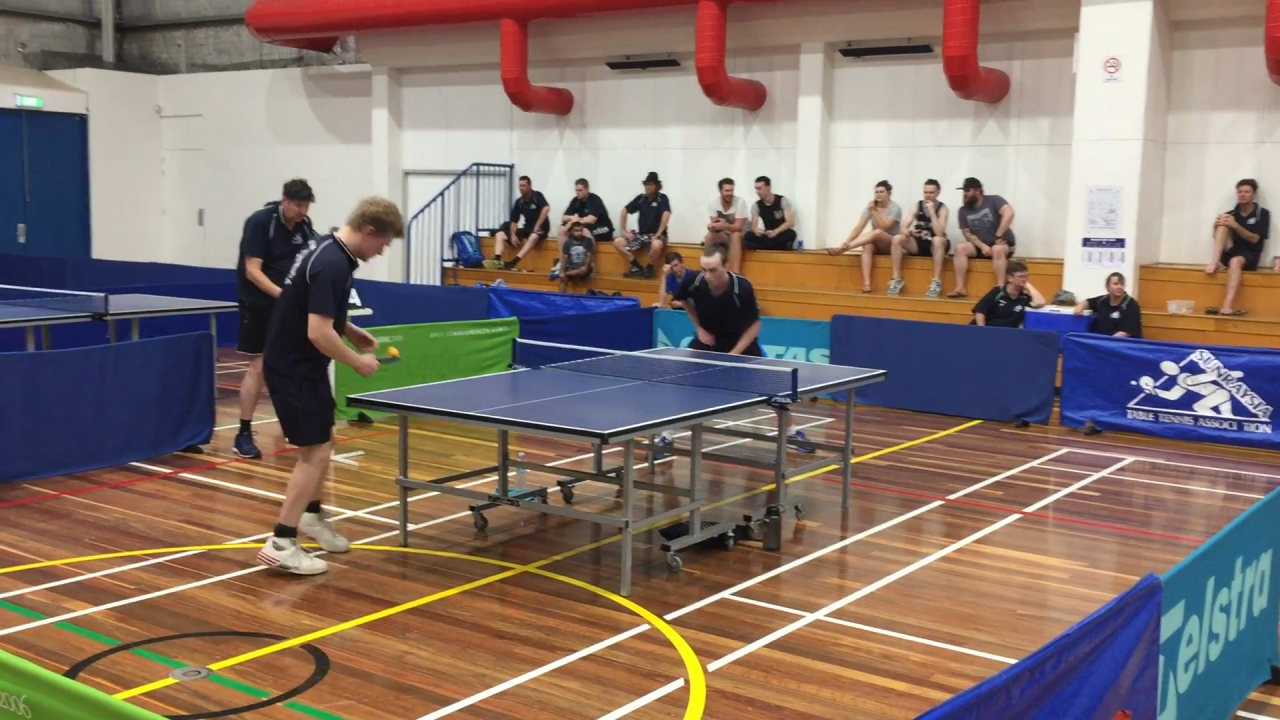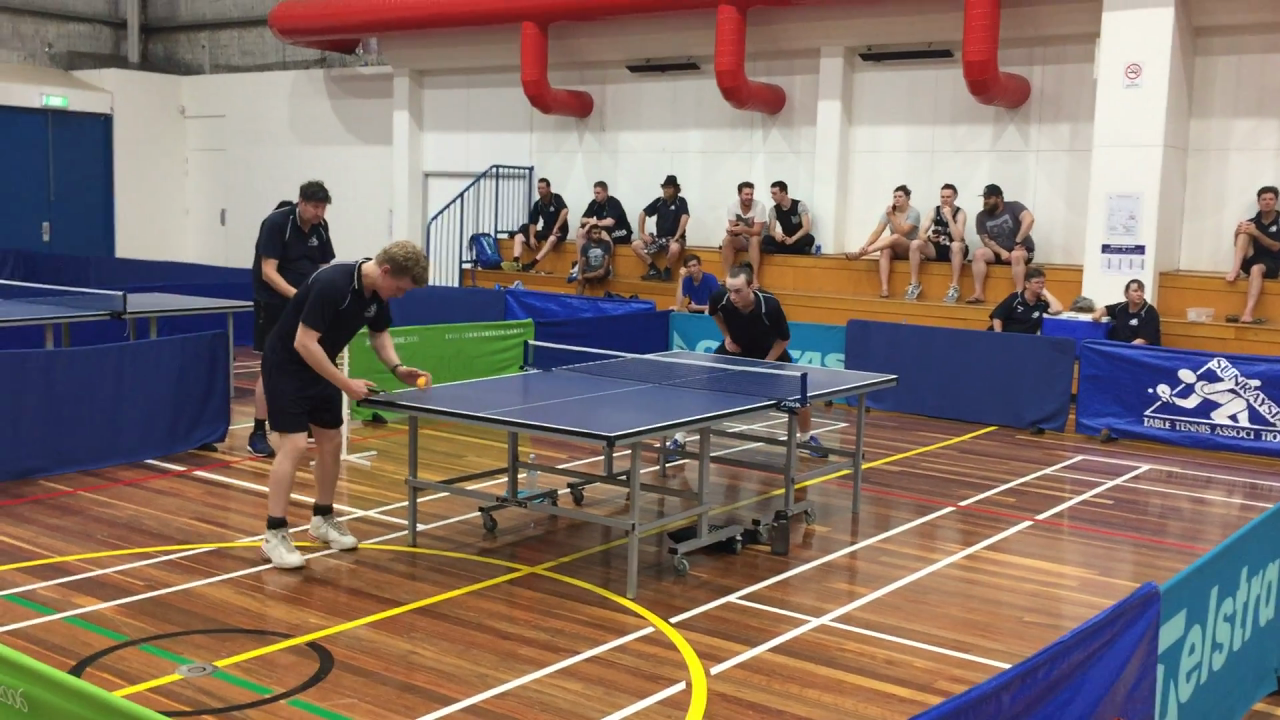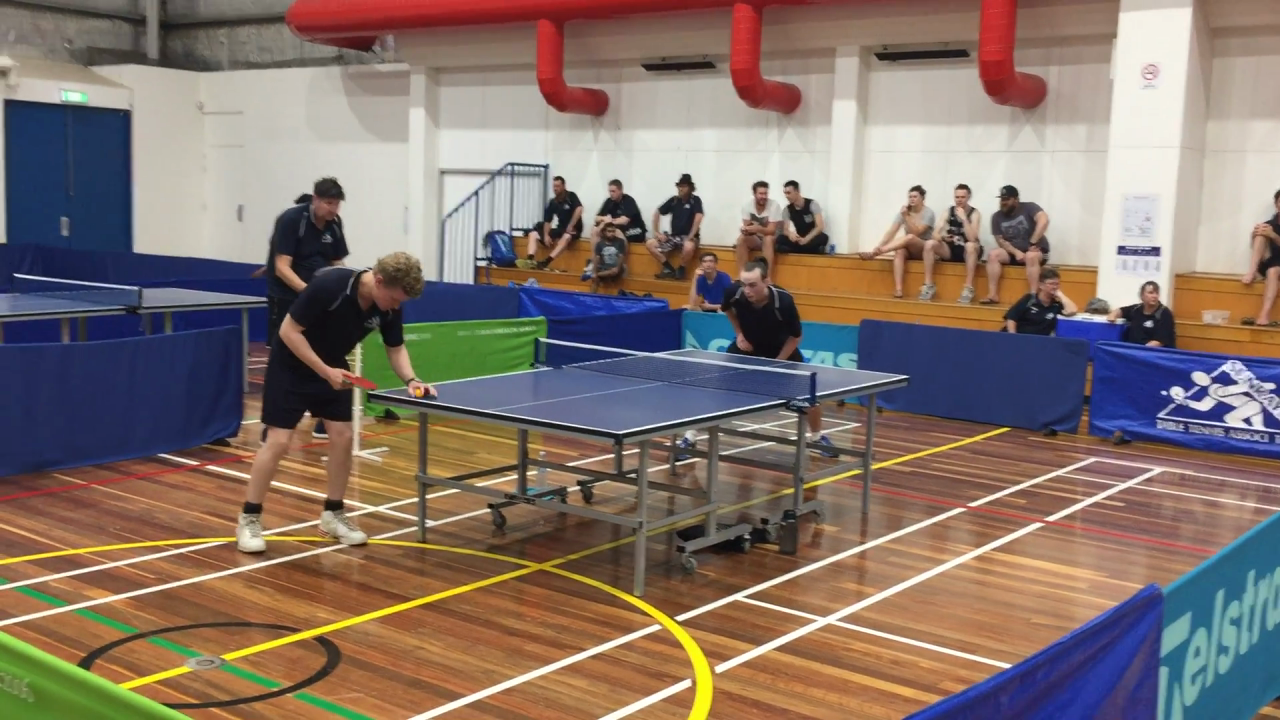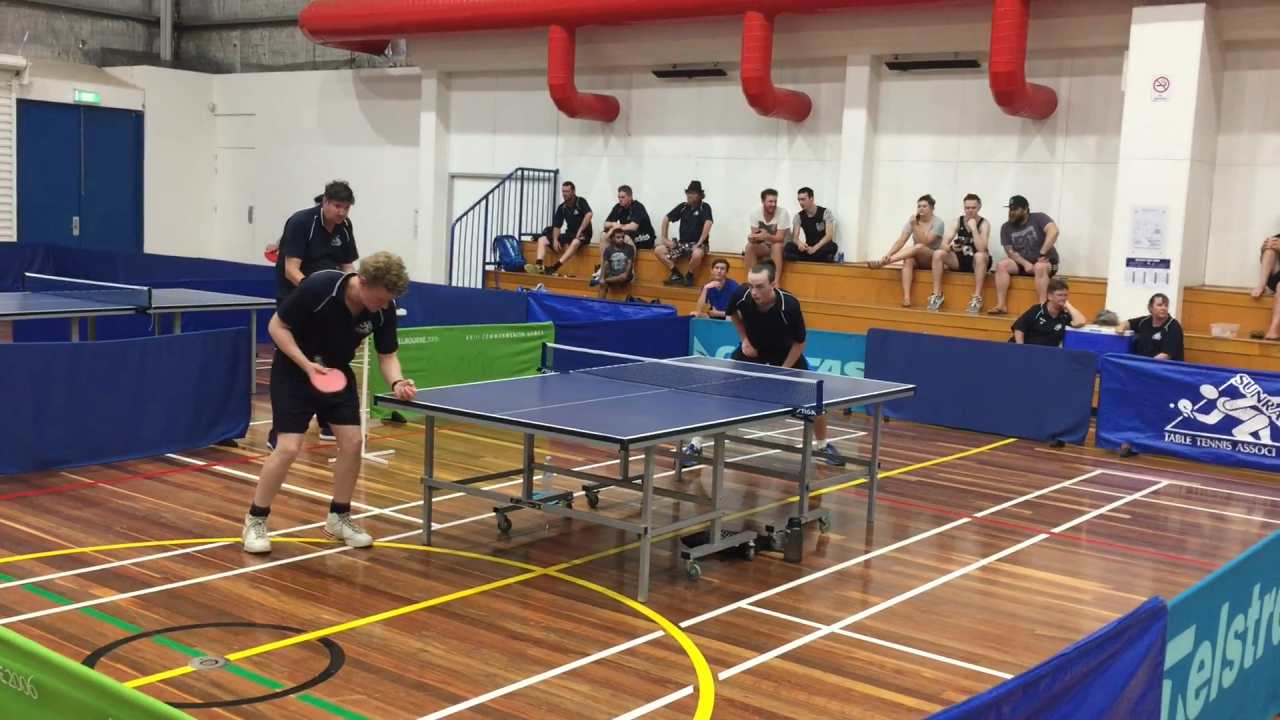
dt=0.3s
person 1, frame 1
left shoulder: (325, 251)
right shoulder: (331, 265)
right elbow: (318, 333)
left wrist: (351, 328)
right wrist: (358, 361)
left hip: (301, 366)
right hip: (293, 368)
left knee: (320, 446)
right knee: (316, 454)
left ankle: (310, 517)
right ankle: (280, 544)
person 1, frame 2
left shoulder: (377, 292)
right shoulder: (333, 283)
left elbow: (379, 333)
right elbow: (304, 342)
left wrist: (398, 367)
right wrist: (345, 383)
left hip: (321, 367)
right hip: (287, 364)
left knee: (331, 442)
right knee: (295, 445)
left ankle: (322, 520)
right ankle: (274, 535)
person 1, frame 3
left shoulder: (390, 306)
right shoulder: (328, 285)
left elbow: (396, 348)
right elbow: (288, 330)
left wrist: (411, 379)
right wrist: (324, 371)
left hip: (334, 368)
right hip: (292, 364)
left knee: (343, 437)
right knee: (279, 441)
left ankle: (333, 515)
right ankle: (249, 518)
person 1, frame 4
left shoulder: (385, 310)
right shoulder: (317, 288)
left elbow: (387, 355)
right elbow: (277, 326)
left wrist: (397, 382)
right wrist: (306, 365)
left hip: (337, 374)
right hip: (294, 372)
left knee: (352, 442)
right knee: (288, 448)
left ankle: (339, 517)
right ankle: (255, 520)
person 2, frame 1
left shoulder: (304, 226)
right shoulder: (260, 222)
right elbow: (252, 271)
right wrist: (281, 294)
right hip: (259, 302)
right knee: (258, 367)
right ankle: (243, 435)
person 2, frame 2
left shoulder: (321, 227)
right shoulder: (276, 223)
left elbow: (323, 268)
right elbow: (268, 271)
right wrist: (296, 295)
right hip: (274, 302)
right ankle: (258, 433)
person 2, frame 3
left shoulder: (335, 224)
right shoulder: (290, 220)
left elbow: (336, 264)
right elbow: (281, 268)
right hip: (287, 298)
left ankle: (323, 420)
person 2, frame 4
left shoulder: (345, 227)
right shoulder: (300, 222)
left elbow: (347, 267)
right elbow: (291, 270)
left ankle: (329, 422)
right ankle: (278, 429)
person 3, frame 1
left shoulder: (742, 288)
right shoulder: (693, 282)
left elbow: (754, 326)
right elbow: (682, 299)
left wrist: (733, 355)
right wrist: (698, 327)
left hip: (740, 340)
right hip: (707, 339)
left ankle: (791, 432)
right ankle: (667, 434)
person 3, frame 2
left shoulder: (770, 305)
right shoulder: (720, 298)
left elbow: (783, 339)
right wrist: (728, 336)
left hip: (769, 352)
right hip: (735, 348)
left ankle: (807, 437)
right ankle: (680, 438)
person 3, frame 3
left shoulder: (786, 302)
right shoulder: (734, 294)
left elbow: (795, 336)
right wrist: (739, 333)
left hip: (784, 349)
right hip: (745, 345)
left ankle: (817, 435)
person 3, frame 4
left shoulder: (790, 305)
right shoulder: (741, 294)
left elbow: (799, 343)
right elbow: (733, 313)
right wrist: (744, 339)
left hip: (787, 354)
right hip: (752, 350)
left ankle: (822, 445)
